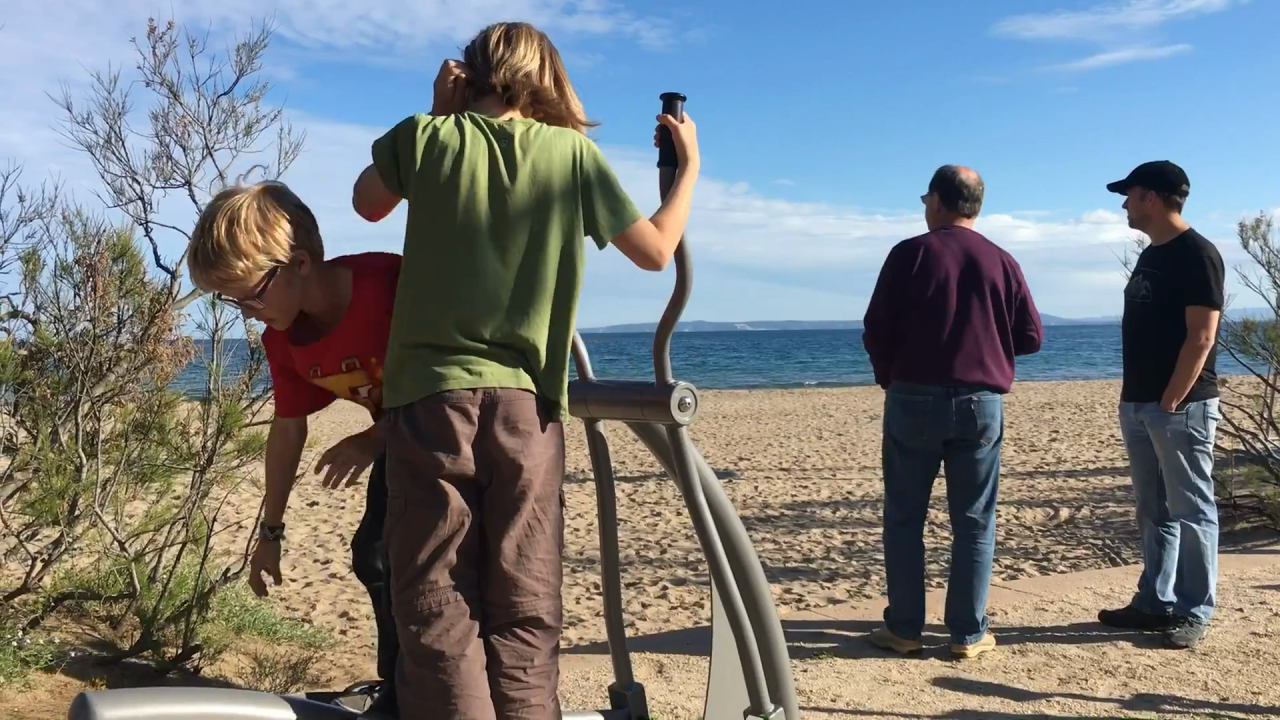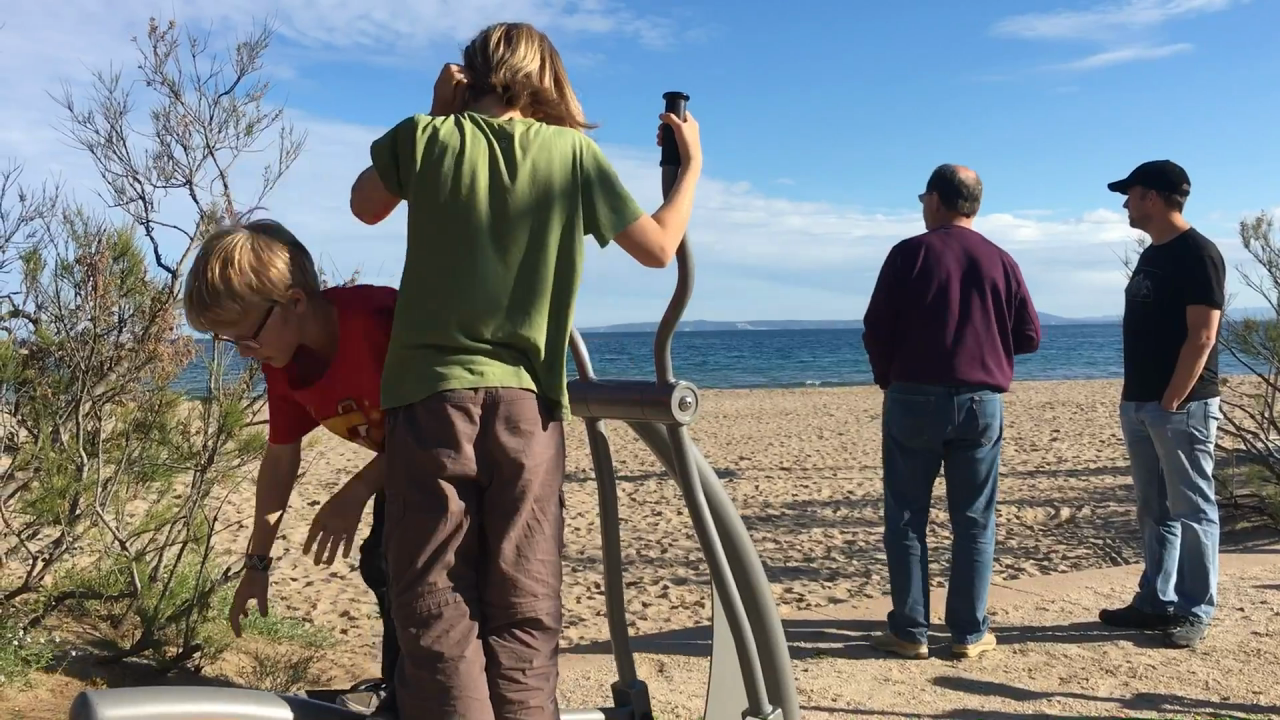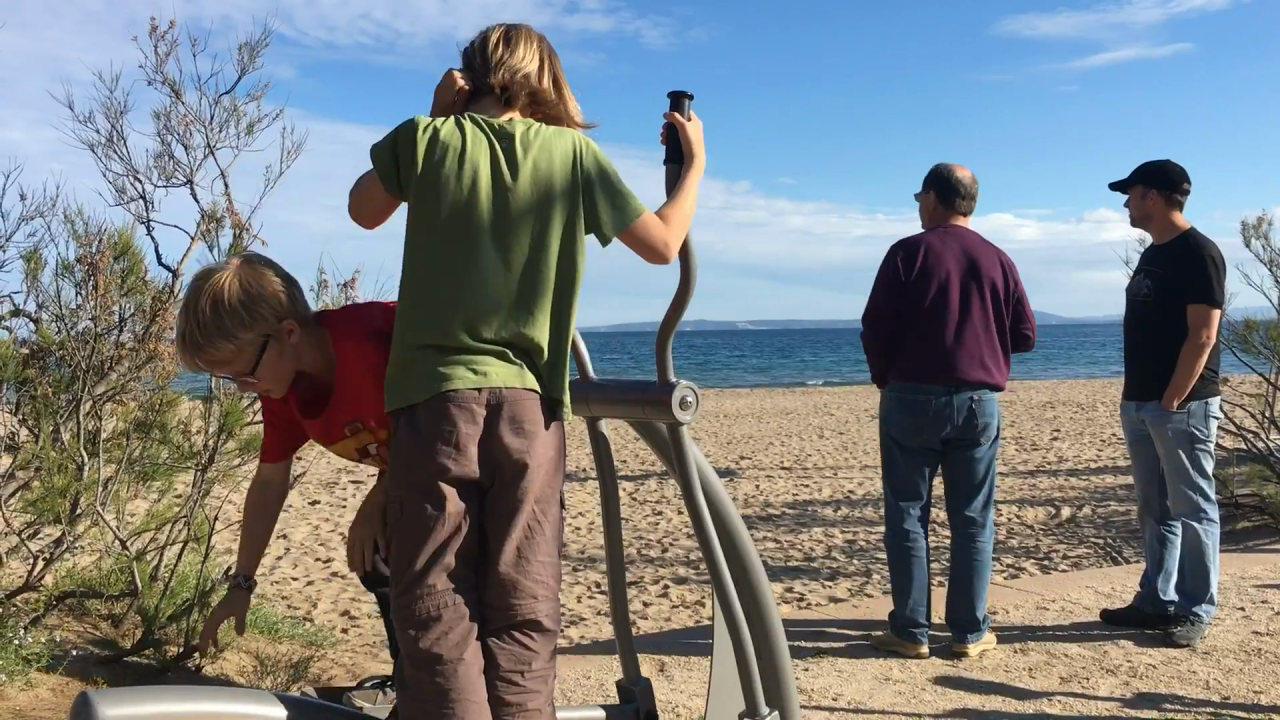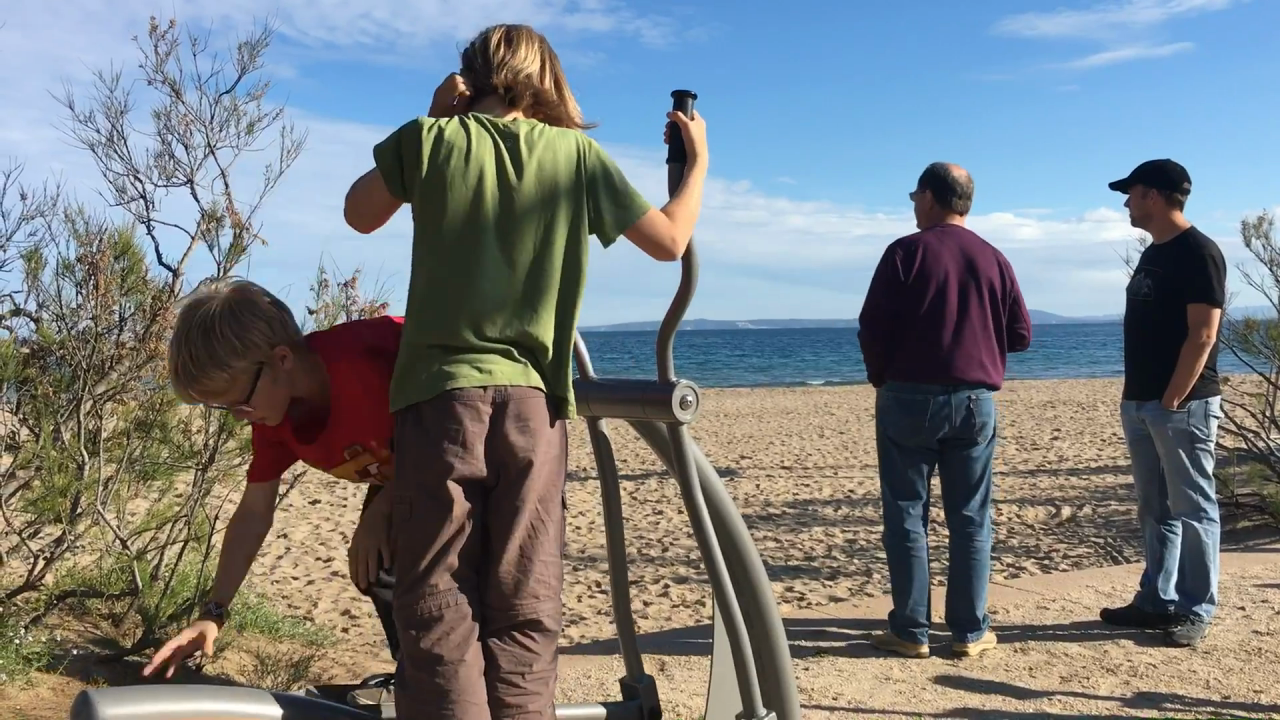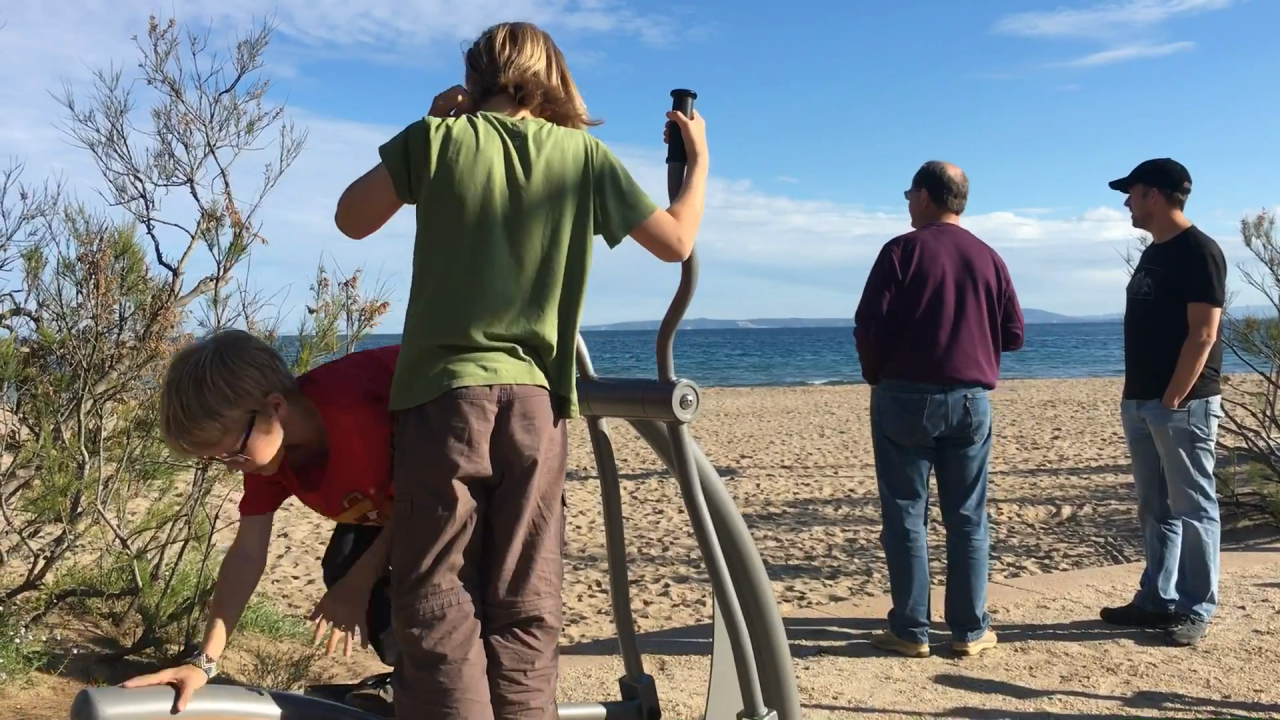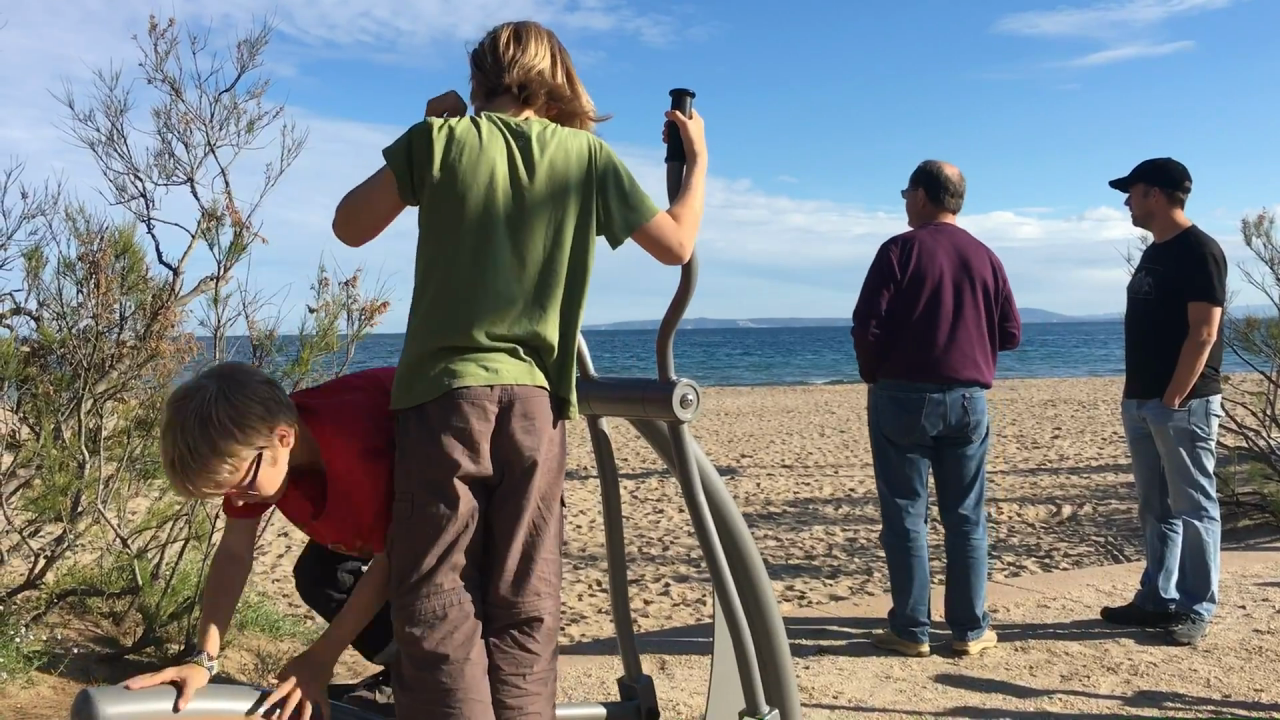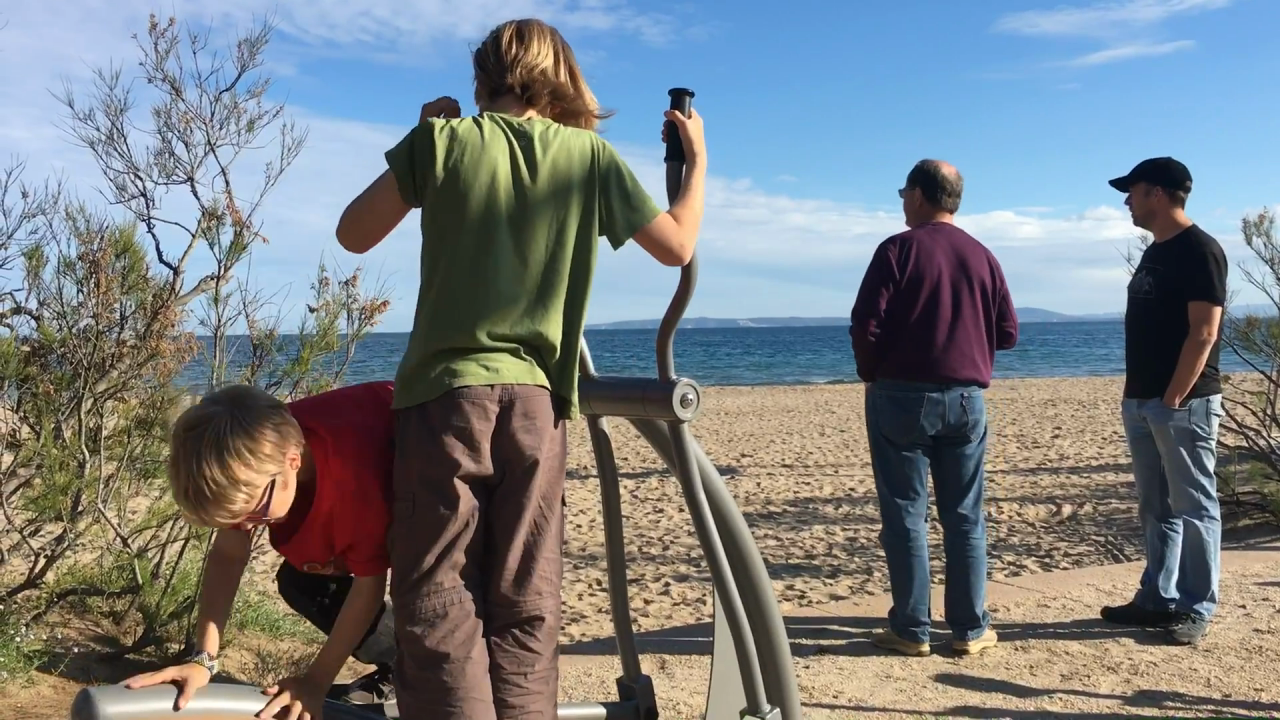
dt=0.1s
person 1, frame 1
left shoulder: (426, 138)
right shoulder: (571, 152)
left elbow: (368, 204)
right elbow: (655, 250)
right wrist: (689, 165)
left hip: (432, 395)
right hip: (525, 401)
left knee: (439, 605)
right knee: (523, 608)
person 1, frame 2
left shoulder: (426, 140)
right shoulder: (572, 151)
left elbow: (364, 207)
right elbow: (658, 246)
right wrist: (691, 164)
left hip: (433, 396)
right hip: (525, 401)
left knee: (437, 606)
right knee: (523, 608)
person 1, frame 3
left shoulder: (426, 141)
right shoulder: (571, 151)
left elbow: (363, 212)
right elbow: (662, 243)
right wrist: (694, 161)
left hip: (434, 396)
right hip: (527, 401)
left knee: (437, 606)
right knee: (523, 610)
person 1, frame 4
left shoulder: (430, 140)
right shoulder: (575, 153)
left elbow: (358, 214)
right elbow: (668, 242)
right wrist: (698, 159)
left hip: (440, 395)
right hip: (530, 400)
left knee: (438, 605)
right knee: (523, 609)
person 1, frame 5
left shoulder: (437, 139)
right shoulder: (581, 153)
left elbow: (351, 220)
right elbow: (675, 242)
right wrist: (699, 159)
left hip: (443, 393)
right hip: (533, 399)
left knee: (439, 604)
right knee: (524, 607)
person 1, frame 6
left shoulder: (441, 139)
right shoulder: (585, 154)
left elbow: (349, 228)
right elbow: (677, 244)
right wrist: (698, 159)
left hip: (445, 393)
right hip: (533, 399)
left knee: (437, 602)
right knee: (524, 606)
person 1, frame 7
left shoulder: (443, 141)
right shoulder: (587, 154)
left elbow: (354, 235)
right elbow: (677, 246)
right wrist: (697, 158)
left hip: (445, 393)
right hip: (535, 399)
left knee: (439, 600)
right knee: (524, 605)
person 2, frame 1
left shoulder: (908, 254)
right shoulder: (1002, 261)
left elbow: (876, 333)
right elbow: (1031, 337)
left wrist: (888, 378)
left hip: (913, 400)
right hip: (981, 404)
left knee: (904, 517)
right knee: (974, 522)
left ankle: (904, 627)
right ankle: (968, 633)
person 2, frame 2
left shoulder: (908, 254)
right shoulder: (1000, 261)
left elbow: (877, 331)
right elbow: (1029, 337)
left wrist: (885, 378)
left hip: (914, 399)
right hip: (981, 403)
left knee: (906, 518)
right knee: (974, 522)
left ankle: (909, 630)
right ankle: (969, 632)
person 2, frame 3
left shoulder: (907, 253)
right shoulder: (997, 260)
left elbow: (875, 330)
right elbow: (1025, 336)
left wrist: (883, 378)
left hip: (912, 399)
right hip: (978, 402)
left knee: (907, 517)
right knee: (972, 521)
left ankle: (910, 630)
right ankle: (970, 631)
person 2, frame 4
left shoulder: (905, 251)
right shoulder: (993, 258)
left elbow: (873, 329)
right elbow: (1020, 335)
left wrist: (879, 377)
left hip: (909, 398)
right hip: (975, 401)
left knee: (906, 516)
right knee: (970, 519)
left ankle: (910, 631)
right ankle: (970, 630)
person 2, frame 5
left shoulder: (902, 250)
right shoulder: (989, 258)
left elbow: (870, 327)
right elbow: (1014, 334)
left wrist: (874, 375)
left hip: (906, 397)
right hip: (971, 400)
left knee: (905, 515)
right knee: (968, 518)
left ankle: (911, 630)
right ankle: (970, 629)
person 2, frame 6
left shoulder: (900, 250)
right shoulder: (985, 257)
left elbow: (868, 327)
right elbow: (1010, 334)
left wrist: (871, 373)
left hip: (903, 397)
right hip: (968, 399)
left knee: (906, 516)
right knee: (966, 517)
left ankle: (911, 630)
right ankle: (970, 628)
person 2, frame 7
left shoulder: (898, 249)
right shoulder: (982, 256)
left elbow: (867, 327)
right elbow: (1007, 333)
left wrist: (870, 373)
left hip: (902, 396)
right hip: (966, 398)
left knee: (905, 515)
right knee: (965, 517)
left ankle: (911, 629)
right ankle: (970, 627)
person 3, frame 1
left shoulder: (1197, 255)
right shoulder: (1150, 255)
left elbow: (1201, 338)
left wrist: (1171, 401)
right wrist: (1132, 397)
left hip: (1181, 406)
right hip: (1139, 404)
left knee: (1190, 511)
right knee: (1154, 512)
left ankle: (1194, 611)
right ankle: (1156, 601)
person 3, frame 2
left shoulder: (1197, 254)
right shoulder: (1151, 255)
left elbow: (1202, 337)
left wrist: (1172, 401)
right wrist: (1133, 397)
left hip: (1182, 406)
right hip: (1139, 404)
left knee: (1191, 511)
right knee: (1154, 511)
left ankle: (1194, 611)
right ankle: (1156, 601)
person 3, frame 3
left shoulder: (1198, 254)
right shoulder: (1152, 254)
left elbow: (1203, 337)
left wrist: (1172, 400)
right wrist: (1134, 395)
left hip: (1182, 405)
right hip: (1140, 404)
left knee: (1192, 510)
right knee: (1155, 510)
left ankle: (1195, 611)
right ankle: (1157, 600)
person 3, frame 4
left shoulder: (1198, 253)
right shoulder: (1152, 253)
left elbow: (1202, 336)
left wrist: (1173, 400)
right wrist: (1133, 396)
left hip: (1183, 405)
right hip: (1140, 403)
left knee: (1192, 509)
right knee: (1156, 509)
left ankle: (1195, 610)
right ankle: (1157, 600)
person 3, frame 5
left shoulder: (1199, 252)
right shoulder: (1152, 252)
left elbow: (1203, 335)
left wrist: (1173, 399)
right wrist: (1134, 394)
left hip: (1182, 404)
right hip: (1140, 402)
left knee: (1192, 509)
right knee: (1156, 509)
left ankle: (1195, 609)
right ankle: (1157, 599)
person 3, frame 6
left shoulder: (1199, 251)
right shoulder: (1153, 252)
left elbow: (1203, 334)
left wrist: (1174, 398)
right wrist: (1133, 394)
left hip: (1183, 404)
right hip: (1141, 401)
left knee: (1192, 508)
right knee: (1156, 508)
left ankle: (1196, 609)
right ankle: (1158, 598)
person 3, frame 7
left shoulder: (1200, 251)
right shoulder: (1154, 251)
left elbow: (1204, 333)
left wrist: (1174, 397)
right wrist: (1134, 393)
left hip: (1183, 403)
right hip: (1142, 401)
left knee: (1193, 508)
right knee: (1156, 508)
left ankle: (1196, 608)
right ankle: (1158, 598)
person 4, frame 1
left shoulder: (386, 287)
right shoulder: (283, 338)
right elbow: (288, 430)
left wrist: (374, 439)
right wrist: (271, 529)
right knee: (375, 554)
right ankle: (400, 687)
person 4, frame 2
left shoulder: (373, 322)
right shoulder: (286, 364)
right elbow: (280, 462)
left wrist: (356, 492)
right wrist: (256, 563)
right knee: (381, 559)
person 4, frame 3
left shoulder: (372, 346)
right shoulder: (282, 392)
right elbow: (269, 483)
left wrist: (377, 503)
right wrist: (240, 586)
right knee: (381, 563)
person 4, frame 4
left shoulder: (362, 369)
right shoulder: (273, 398)
right elbow: (254, 510)
left wrist: (380, 513)
right wrist: (212, 616)
right knee: (377, 563)
person 4, frame 5
left shoulder: (360, 415)
right shoulder: (265, 441)
right elbow: (249, 550)
left wrist: (360, 574)
right wrist: (204, 659)
right knee: (341, 569)
person 4, frame 6
left shoulder: (357, 453)
right shoulder: (255, 455)
left elbow: (390, 560)
right elbow: (235, 552)
left wrist: (321, 660)
right wrist: (203, 659)
right knee: (317, 576)
person 4, frame 7
left shoulder: (352, 476)
right shoulder: (251, 464)
left elbow: (370, 584)
right elbow: (228, 551)
left wrist: (317, 680)
right wrist: (204, 659)
right knee: (298, 583)
right ankle: (396, 668)
